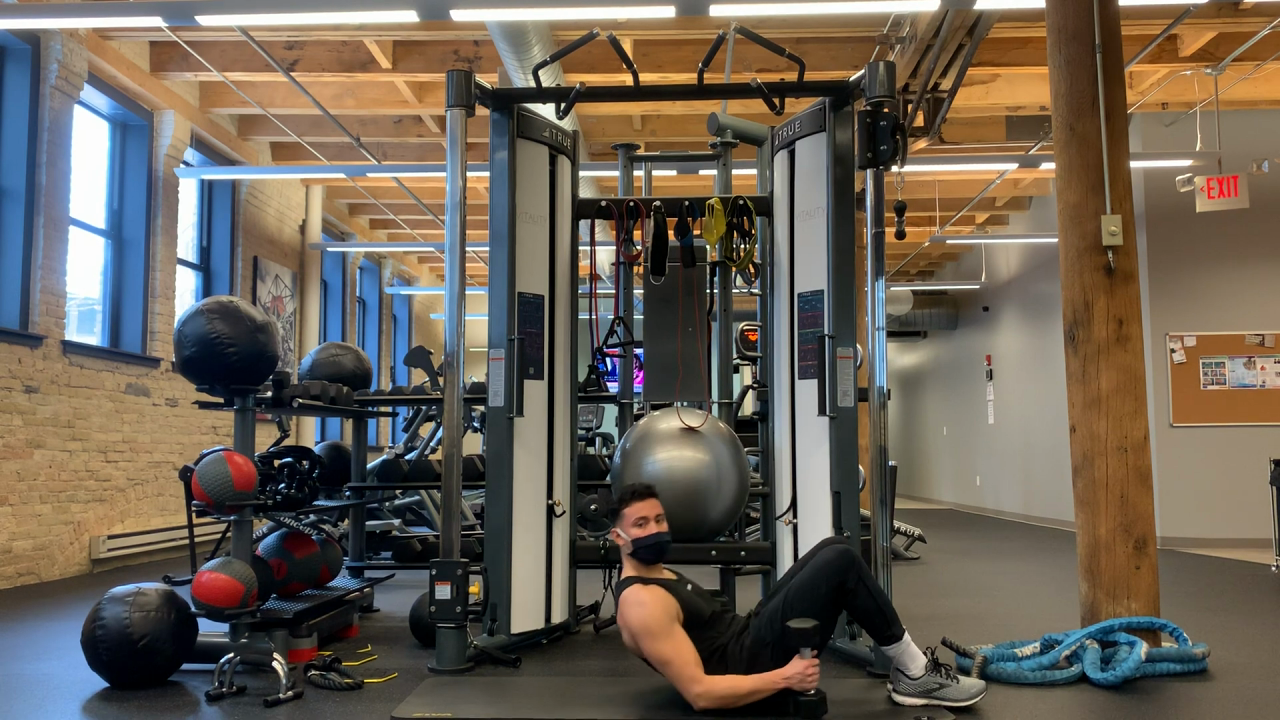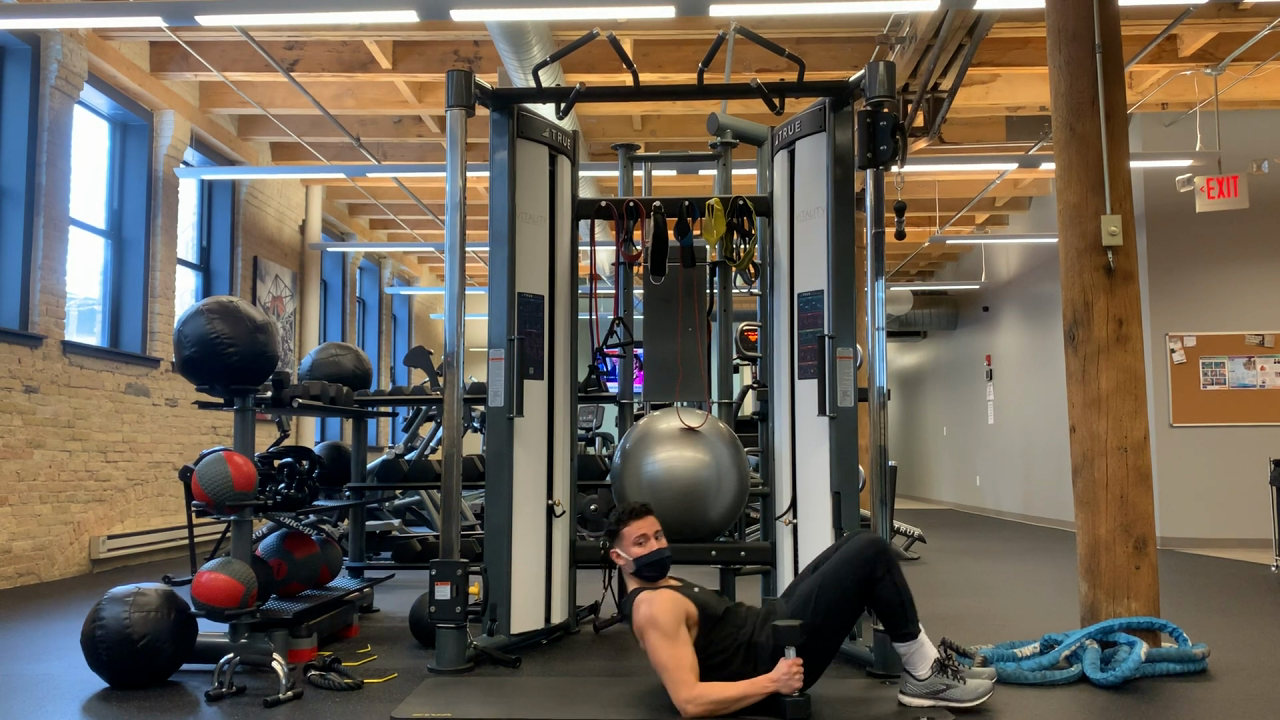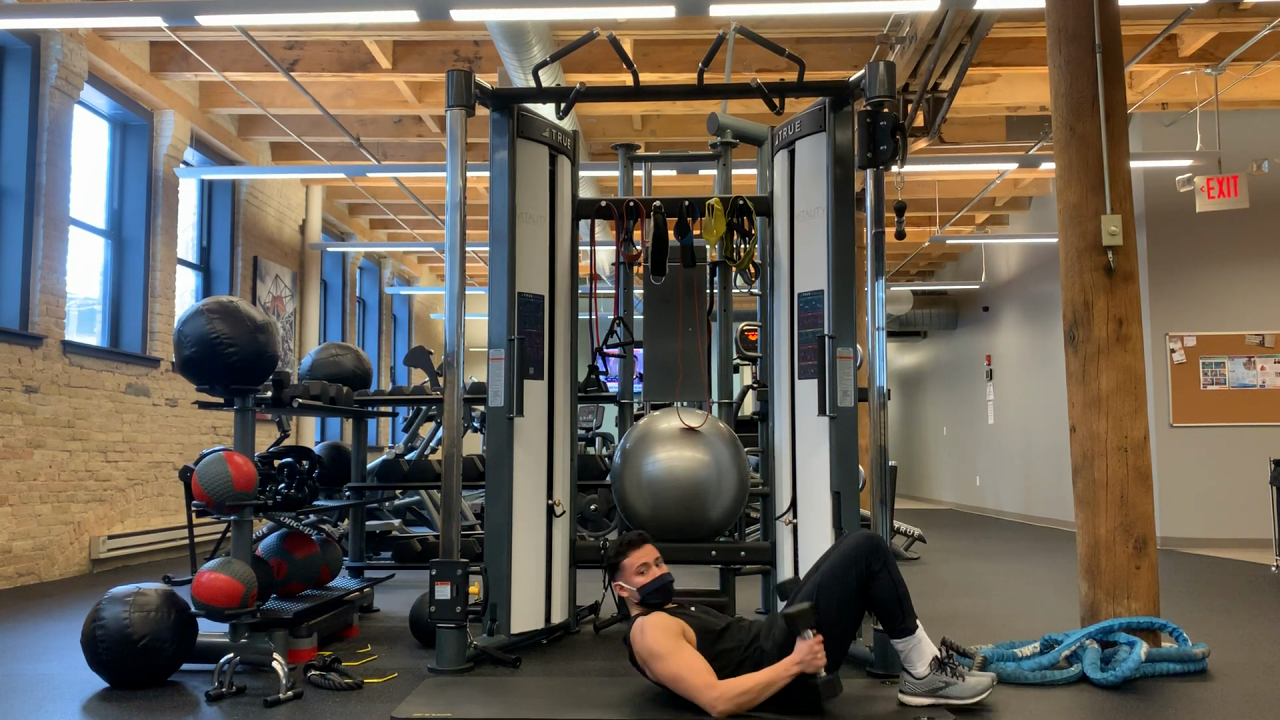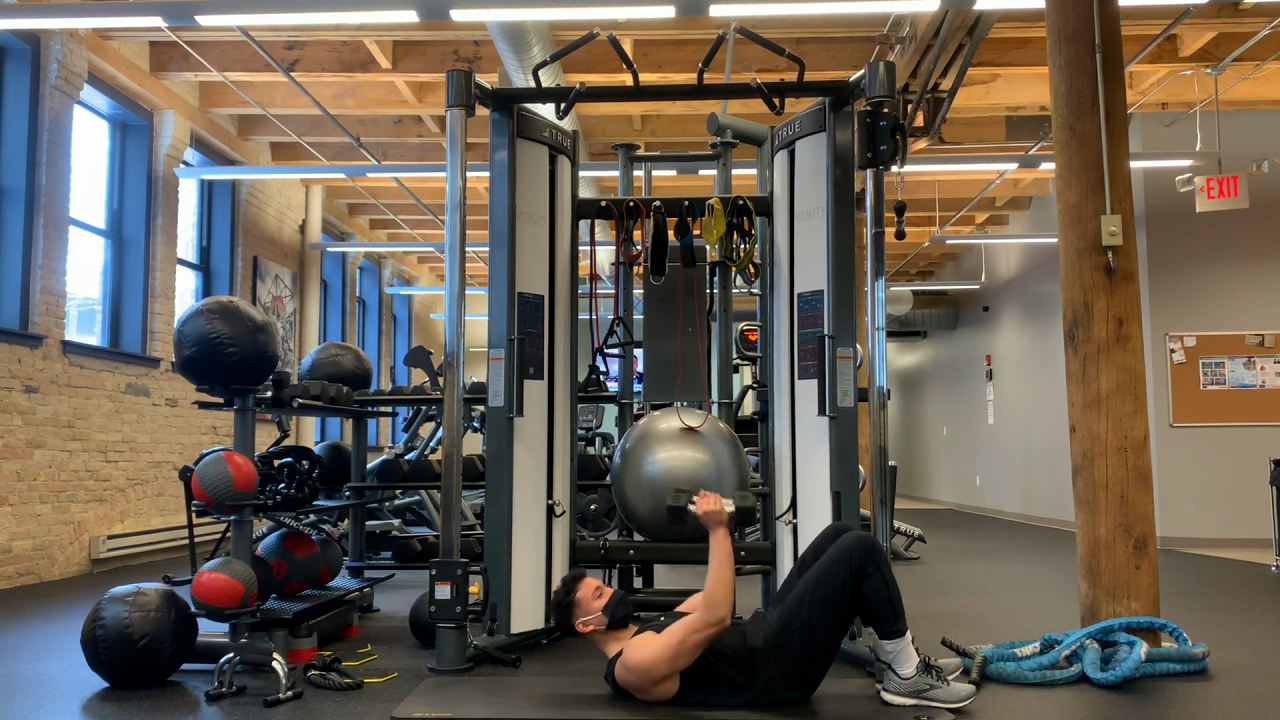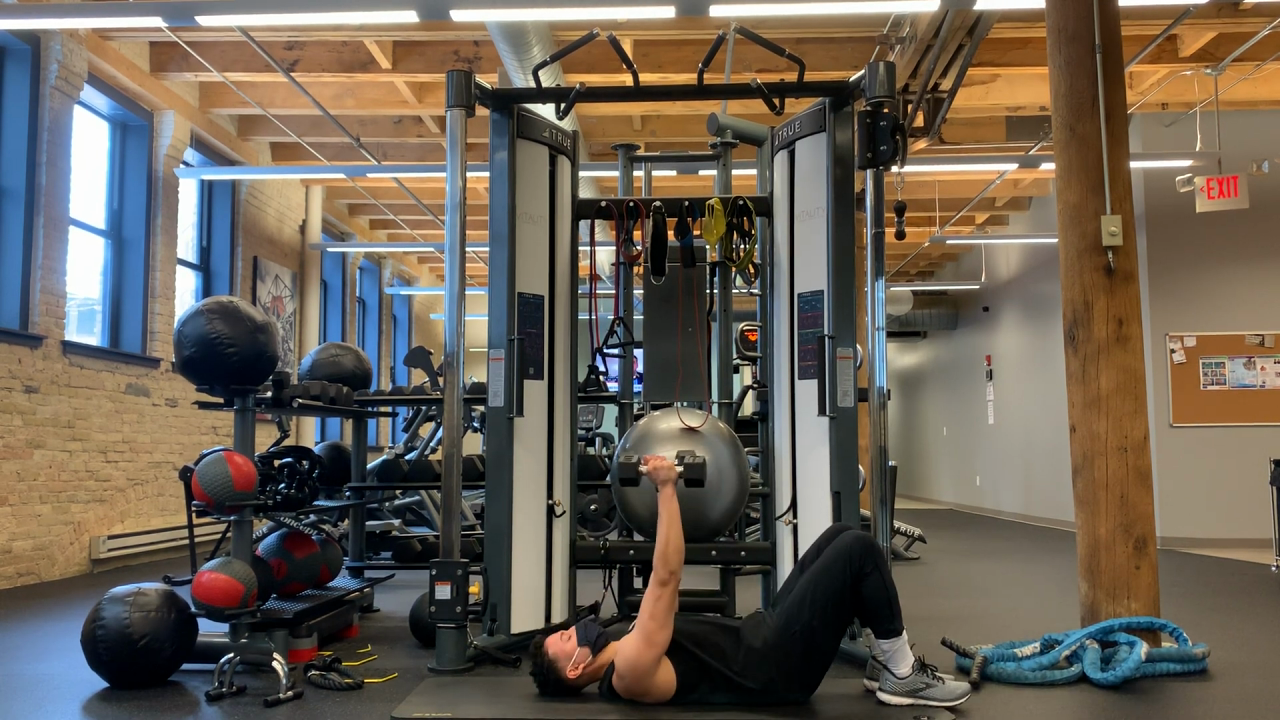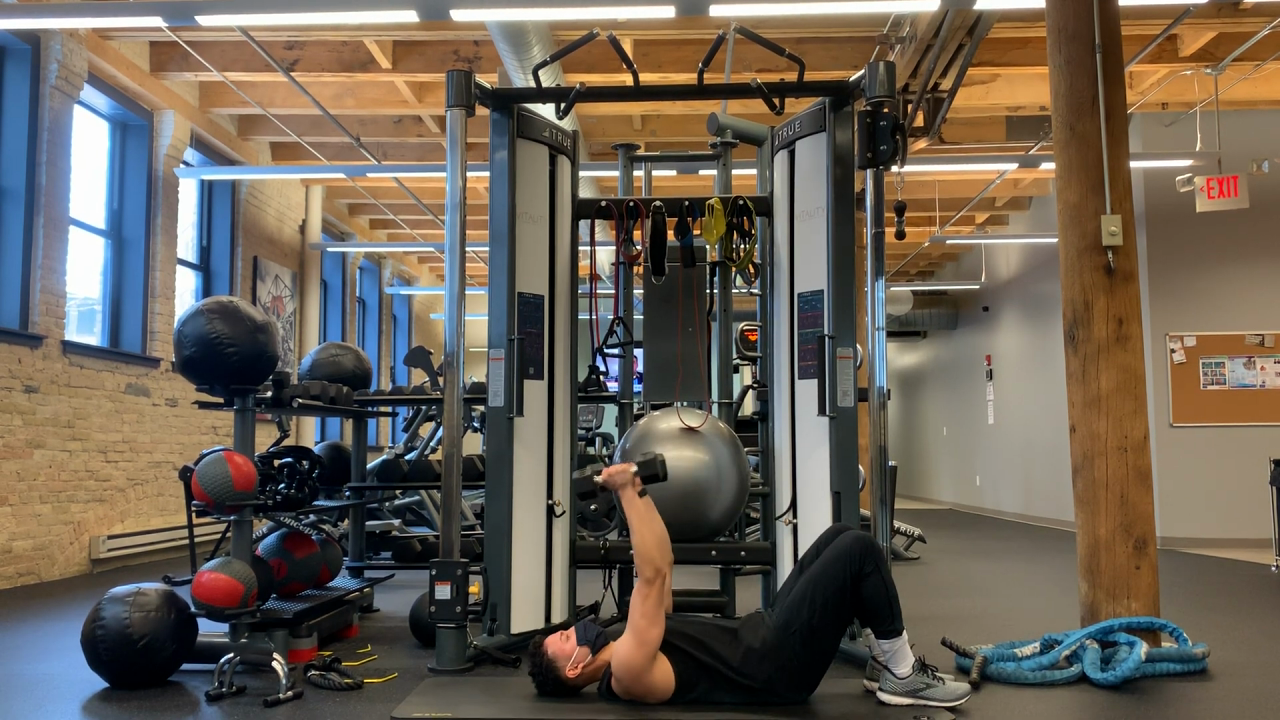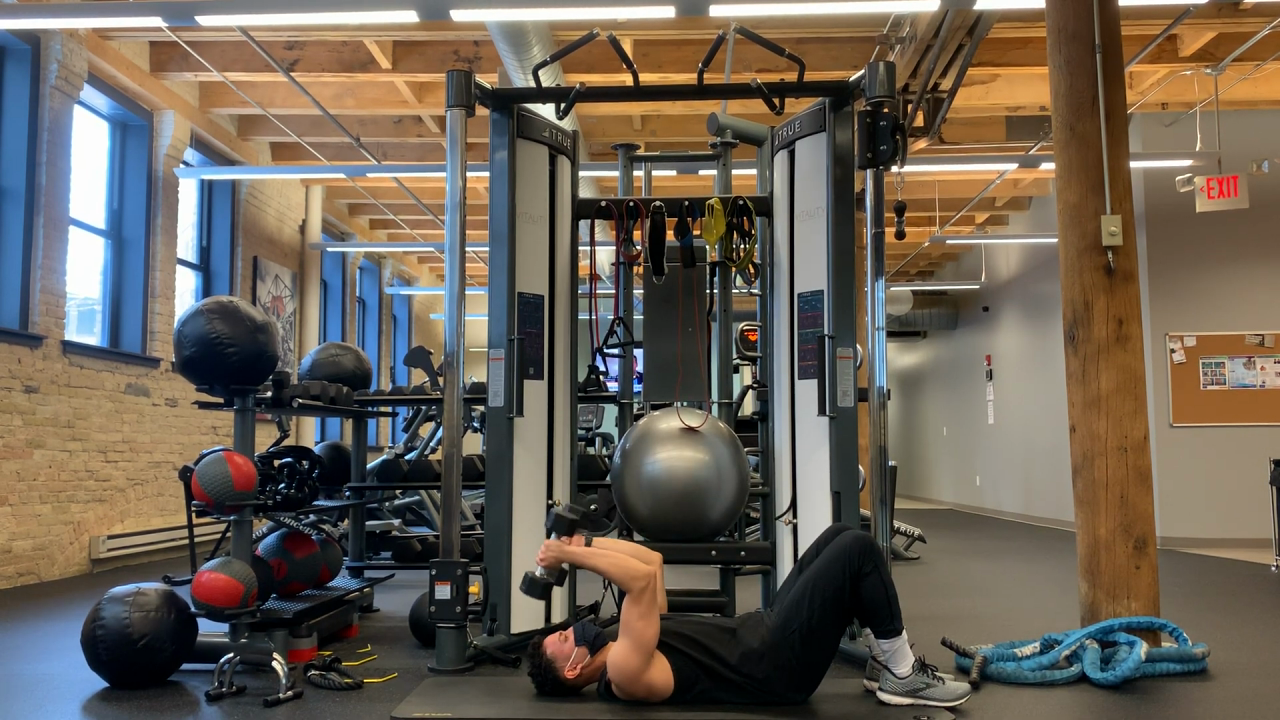
dt=0.7s
person 1, frame 1
left shoulder: (658, 574)
right shoulder: (641, 603)
right elbow: (700, 693)
right wrist: (784, 678)
right hip: (758, 664)
left knee: (834, 549)
right knee: (841, 562)
left ankle: (908, 663)
right ankle: (915, 676)
person 1, frame 2
left shoulder: (660, 586)
right shoulder: (654, 608)
right wrist: (771, 682)
left hip: (772, 626)
right hip: (783, 653)
left knee: (861, 546)
right knee: (871, 552)
left ankle: (924, 662)
right ankle: (923, 676)
person 1, frame 3
left shoulder: (666, 613)
right shoulder: (651, 631)
right wrist: (794, 664)
left hip: (777, 639)
right hip: (785, 671)
left knee: (858, 544)
right knee: (867, 549)
left ankle: (925, 658)
right ankle: (920, 674)
person 1, frame 4
left shoulder: (645, 639)
right shoulder: (635, 666)
left elbow: (709, 603)
right elbow: (716, 616)
left wrist: (718, 526)
right wrist: (717, 528)
left hip: (767, 635)
right hip: (780, 668)
left knee: (841, 535)
right knee: (860, 550)
left ankle: (893, 658)
right ankle: (906, 674)
person 1, frame 5
left shoulder: (632, 647)
right shoulder: (630, 670)
left elbow: (665, 578)
right elbow: (666, 577)
left wrist: (666, 489)
right wrist: (666, 489)
left hip: (766, 635)
right hip: (780, 667)
left knee: (842, 536)
right knee: (858, 549)
left ankle: (885, 662)
right ankle: (901, 675)
person 1, frame 6
left shoulder: (629, 652)
right shoulder: (627, 672)
left elbow: (662, 564)
right elbow: (651, 575)
left wrist: (636, 490)
right wrist: (625, 493)
left hip: (767, 637)
right hip: (780, 665)
left knee: (841, 538)
right knee: (858, 550)
left ankle: (887, 661)
right ankle: (902, 674)
person 1, frame 7
left shoulder: (628, 649)
right shoulder: (624, 674)
left elbow: (651, 561)
right elbow: (643, 580)
left wrist: (582, 545)
right wrist: (573, 553)
left hip: (766, 633)
right hip: (779, 666)
left knee: (841, 537)
right knee: (857, 550)
left ankle: (885, 662)
right ankle: (902, 675)
